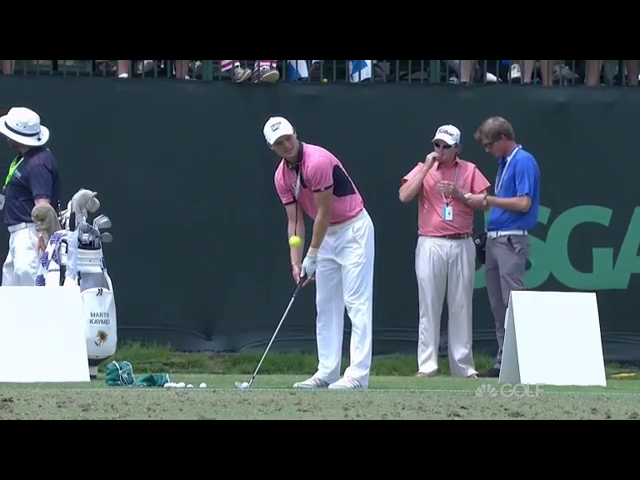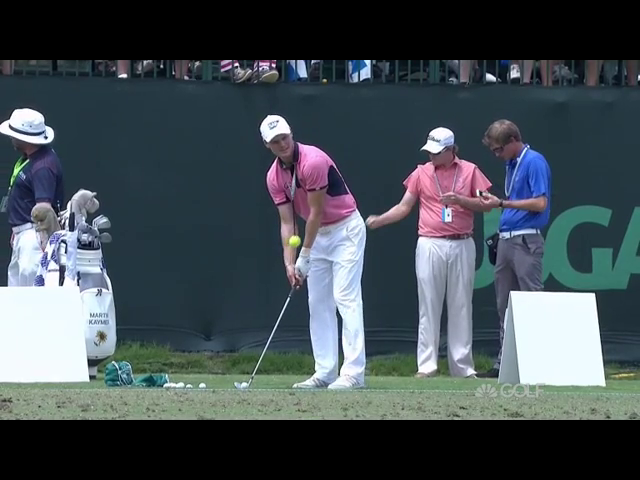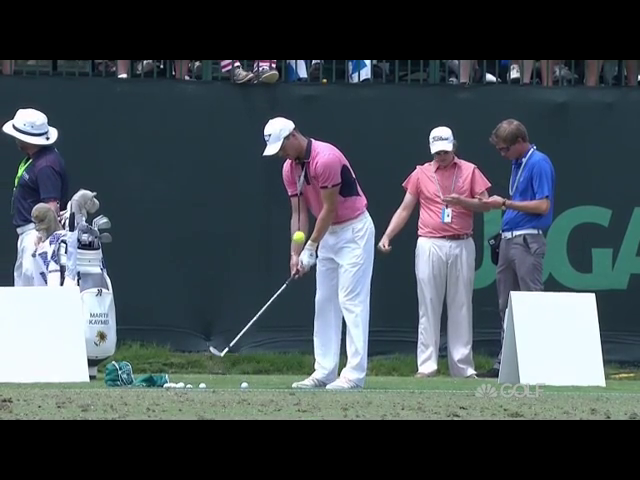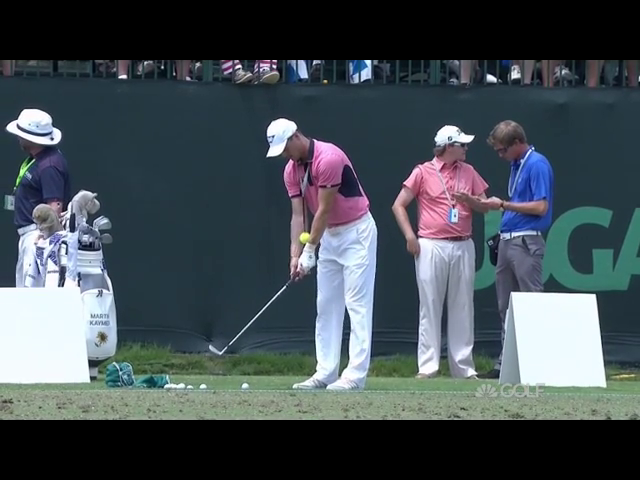
dt=0.7s
person 1, frame 1
left shoulder: (318, 161)
right shoulder: (281, 176)
left elbow: (324, 212)
right elbow: (295, 221)
left wrist: (311, 255)
right wrist: (296, 262)
left hip: (354, 229)
right hip: (328, 234)
left knee: (356, 302)
right knee: (326, 304)
left ankle: (357, 374)
right ankle: (327, 371)
person 1, frame 2
left shoulder: (314, 161)
right shoulder: (274, 177)
left elbow: (316, 213)
right elbow: (287, 222)
left wrist: (304, 255)
right wrist: (290, 263)
left hip: (346, 229)
right hip: (319, 235)
left knee: (346, 298)
right knee: (318, 304)
left ankle: (353, 371)
right ankle: (325, 372)
person 1, frame 3
left shoulder: (327, 158)
right shoulder: (289, 168)
left elbow: (329, 209)
right elbow: (299, 213)
left wrist: (310, 248)
right wrist: (295, 253)
left hip: (354, 230)
right hip: (329, 233)
left knee: (352, 302)
right knee: (324, 304)
left ankle: (354, 374)
right ankle: (325, 371)
person 1, frame 4
left shoulder: (329, 158)
right shoulder: (291, 171)
left elbow: (324, 210)
right elbow: (298, 215)
left wrist: (309, 251)
right wrist: (295, 255)
left hip: (357, 232)
right hip: (330, 235)
left knee: (356, 303)
right knee: (327, 304)
left ankle: (355, 374)
right ankle: (326, 372)
person 2, frame 1
left shoulder: (524, 161)
right shoulder: (504, 162)
left elbow: (523, 203)
left wrist: (487, 200)
left hip: (512, 240)
right hip: (495, 238)
left knee: (513, 301)
right knee: (498, 305)
right ankle: (503, 362)
person 2, frame 2
left shoulder: (535, 161)
right shoulder: (511, 164)
left elbow: (540, 203)
left wrist: (501, 203)
left hip: (526, 240)
right hip: (505, 239)
right knee: (504, 306)
right ankle: (504, 361)
person 2, frame 3
left shoulder: (539, 163)
right shoulder: (517, 163)
left elbow: (543, 206)
left wrist: (505, 203)
right wrist: (500, 203)
left hip: (527, 241)
right hip: (508, 239)
right knee: (506, 305)
right ankle: (504, 361)
person 2, frame 4
left shoulder: (538, 164)
right shoulder: (516, 165)
left elbow: (541, 207)
left wrist: (503, 205)
right wrist: (499, 204)
left hip: (526, 242)
right hip: (507, 240)
right knee: (506, 307)
right ankle: (505, 362)
person 3, frame 1
left shoulder: (470, 170)
right shoulder: (422, 169)
right elbow: (404, 196)
left wrist: (458, 193)
right wrist: (426, 168)
left hip: (462, 245)
right hip: (430, 245)
left knee: (461, 306)
right knee: (429, 305)
left ankle: (463, 365)
right ankle: (427, 364)
person 3, frame 2
left shoulder: (470, 170)
right shoulder: (421, 173)
left elbow: (485, 204)
right elbow: (404, 207)
left wrist: (459, 200)
right wrist: (379, 219)
left hip: (461, 246)
right hip: (429, 245)
left knee: (461, 306)
right knee: (429, 306)
left ankle: (462, 365)
right ankle: (426, 364)
person 3, frame 3
left shoulder: (469, 170)
right shoulder: (421, 173)
left elbow: (485, 205)
right elbow: (404, 209)
left wrist: (462, 201)
right wrist: (386, 236)
left hip: (462, 246)
right hip: (430, 246)
left knee: (461, 306)
right knee: (428, 306)
left ankle: (462, 365)
right ankle: (426, 365)
person 3, frame 4
left shoulder: (469, 171)
right shoulder: (422, 172)
left elbow: (483, 206)
right elbow: (398, 205)
left wrist: (469, 199)
right wrist: (410, 236)
left hip: (463, 247)
right hip: (431, 247)
left knee: (462, 308)
right knee: (430, 307)
left ankle: (463, 366)
right ankle: (427, 366)
person 4, frame 1
left shoulder: (38, 163)
right shoulder: (25, 157)
left elbow: (43, 203)
left hip: (31, 233)
right hip: (20, 233)
left knee: (29, 281)
person 4, frame 2
left shoulder: (43, 166)
right shoulder: (28, 157)
left elbow: (44, 206)
right wrist: (16, 230)
left hip: (34, 234)
right hip: (24, 233)
left knee: (32, 283)
right knee: (16, 281)
person 4, frame 3
left shoulder: (46, 165)
right shoulder: (33, 158)
left elbow: (52, 206)
left hip: (37, 234)
right hip: (27, 233)
left knee: (34, 283)
right knee: (22, 281)
person 4, frame 4
left shoulder: (49, 165)
right shoulder: (35, 158)
left elbow: (55, 206)
left hip: (38, 234)
right hip: (28, 234)
right knee: (24, 286)
